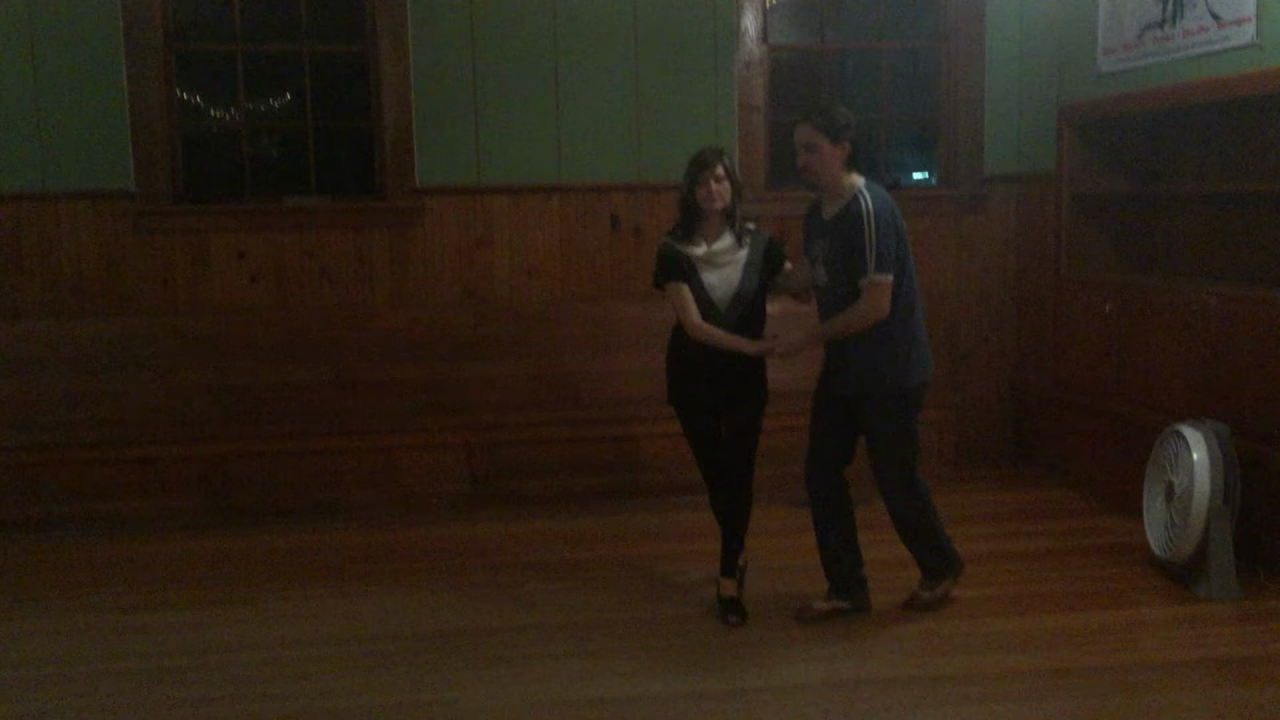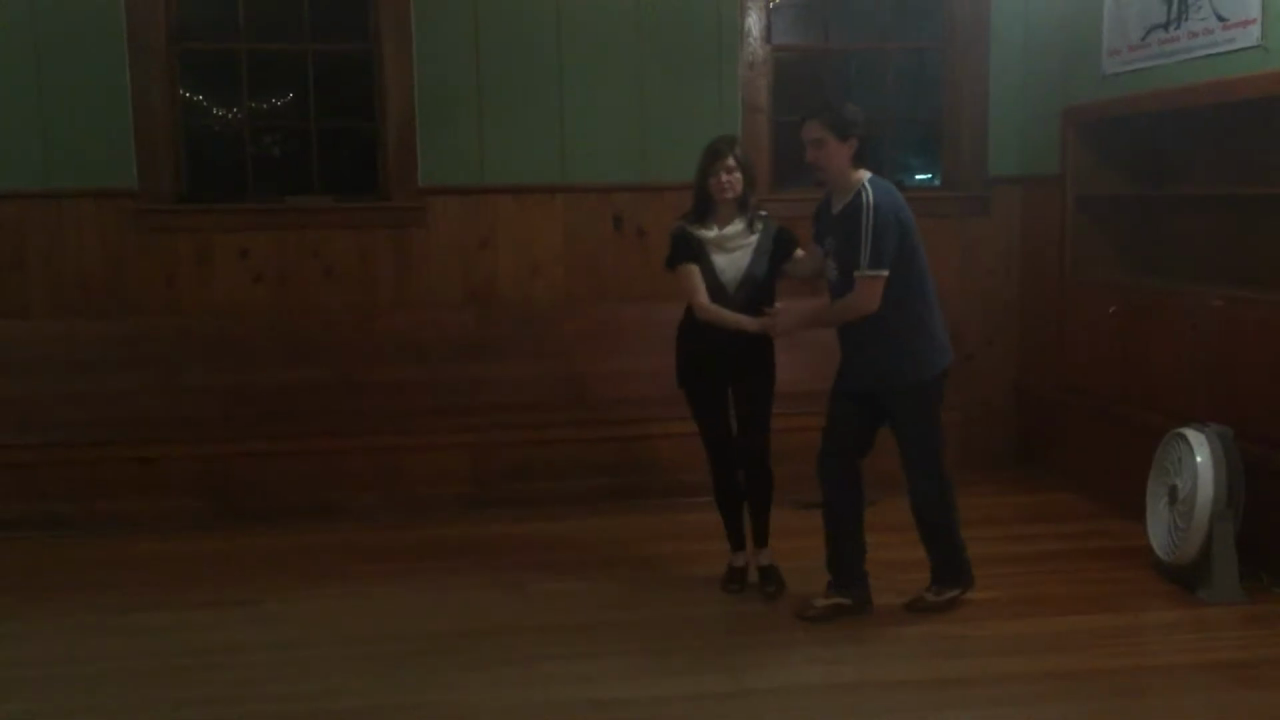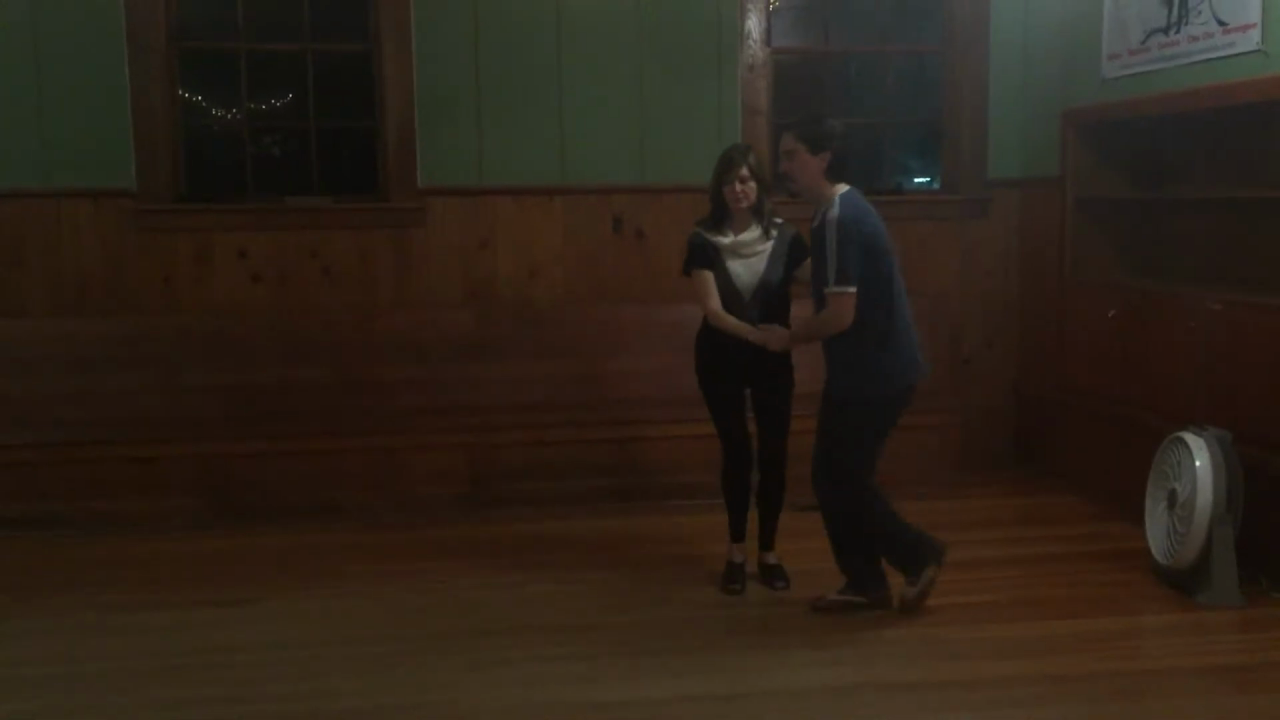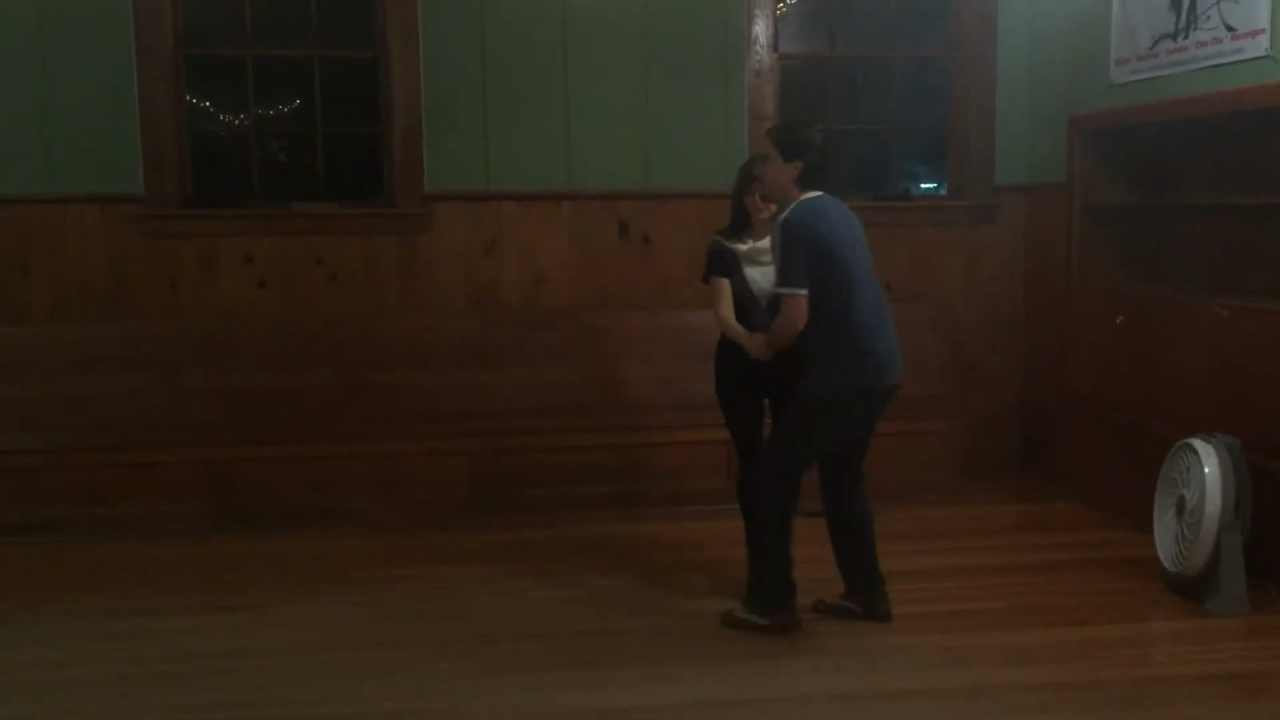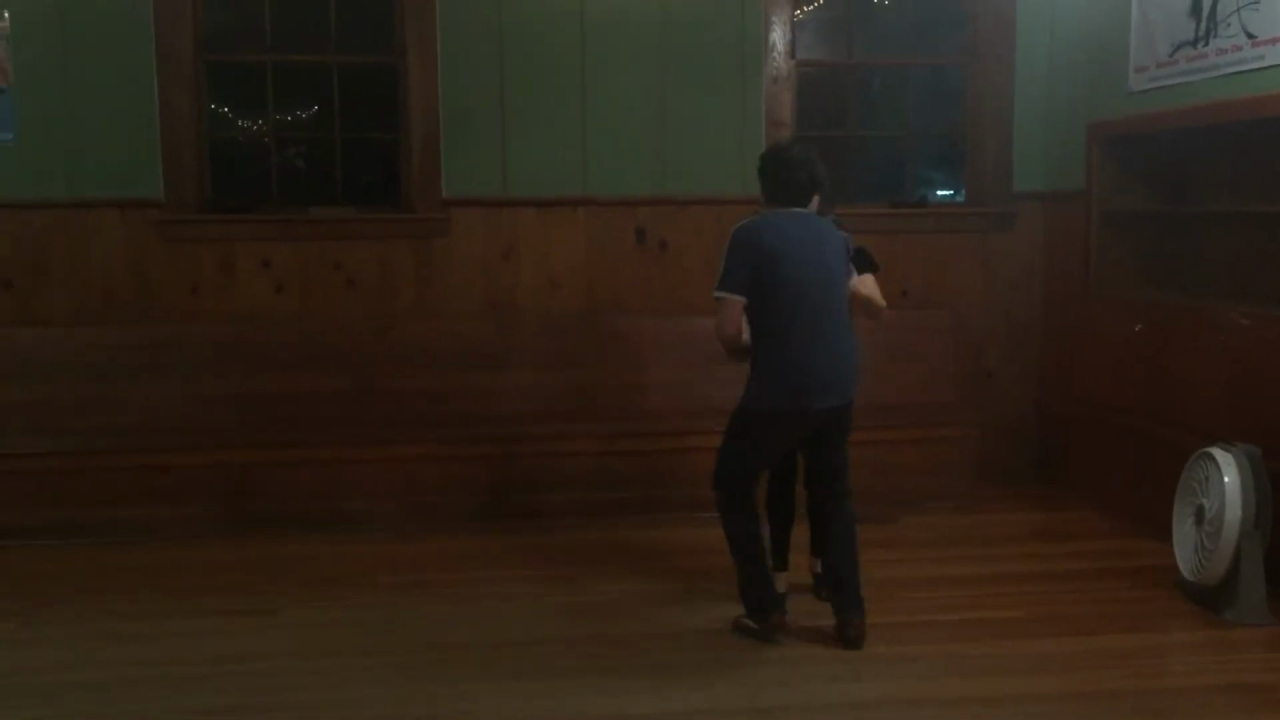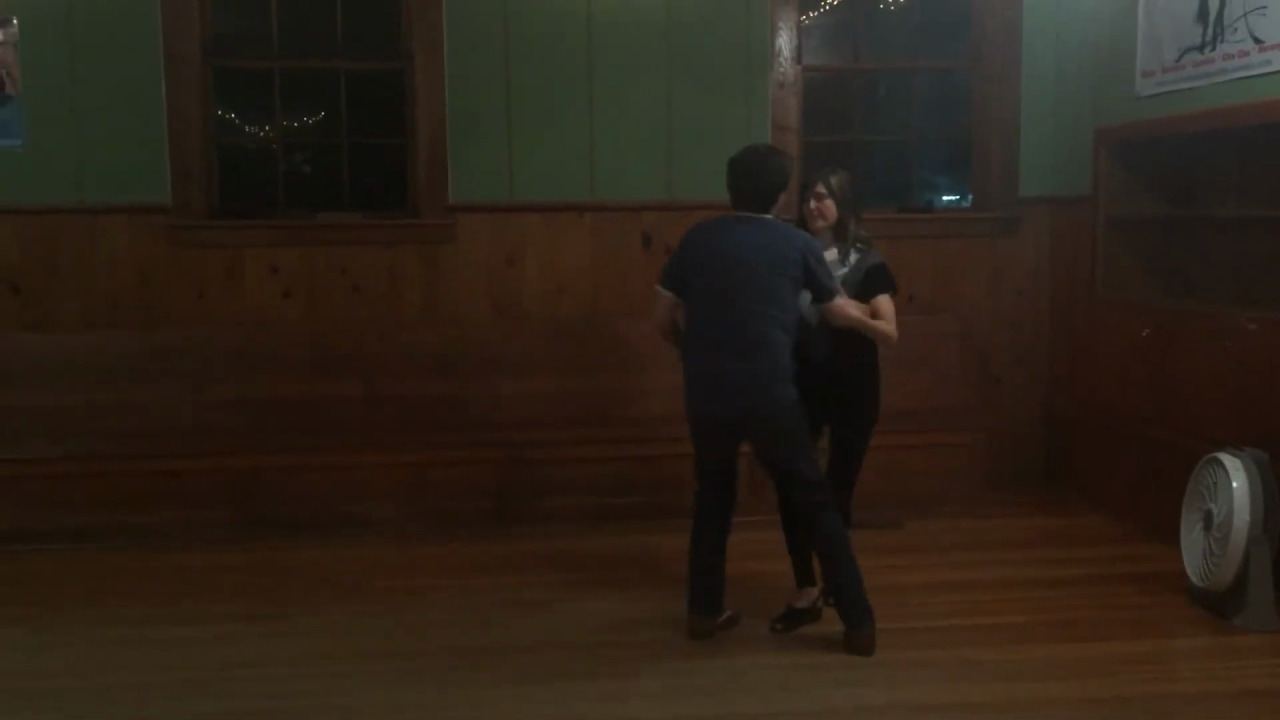
dt=0.3s
person 1, frame 1
left shoulder: (870, 209)
right shoulder: (817, 212)
left elbow: (875, 306)
left wrist: (808, 337)
left hip: (890, 371)
right hip: (843, 369)
left knee: (894, 478)
right knee: (822, 473)
left ankle: (942, 568)
right ankle: (847, 587)
person 1, frame 2
left shoulder: (875, 203)
right shoulder: (830, 207)
left elbow: (865, 299)
left wrist: (801, 318)
left hip: (910, 363)
right hip: (862, 363)
left knee: (923, 473)
right knee: (835, 463)
left ankle: (953, 576)
right ankle: (848, 585)
person 1, frame 3
left shoulder: (838, 219)
right shoulder: (838, 211)
left elbow: (840, 315)
left wrist: (789, 336)
left hip: (876, 372)
right hip: (868, 367)
left knee: (843, 482)
right knee: (835, 477)
left ankle: (920, 554)
right ankle: (865, 583)
person 1, frame 4
left shoulder: (793, 223)
right shoulder: (836, 211)
left elbow: (796, 318)
left wrist: (765, 344)
left hip: (841, 376)
right hip: (877, 369)
left knee: (774, 477)
right knee: (842, 476)
left ankle: (770, 605)
right ankle: (867, 592)
person 1, frame 5
left shoulder: (750, 236)
right shoulder: (831, 235)
left elbow: (730, 326)
left wrist: (746, 354)
left hip: (776, 390)
right hip: (836, 389)
left knee: (733, 485)
right knee: (832, 496)
left ankle: (764, 608)
right ankle: (850, 615)
person 1, frame 6
left shoulder: (698, 239)
right shoulder: (799, 243)
left elbow: (664, 320)
right elbow: (841, 314)
right wrist: (869, 313)
left hip: (707, 396)
right hip: (771, 396)
left knee: (714, 498)
right knee: (817, 504)
left ankle: (705, 611)
right ankle: (859, 622)
person 2, frame 1
left shoulder: (759, 244)
right shoulder: (675, 251)
right elbow: (693, 324)
right wrist: (751, 345)
left hip: (745, 375)
right hip: (693, 375)
left knee: (738, 470)
right knee: (714, 469)
left ankle: (728, 579)
right ankle: (737, 552)
person 2, frame 2
left shoulder: (769, 232)
right shoulder: (687, 236)
left elbow: (812, 270)
right elbow: (701, 305)
right wrist: (753, 322)
left hip: (753, 356)
right hip: (702, 357)
left knee: (755, 451)
right knee: (721, 455)
left ankle: (762, 552)
right ankle: (737, 552)
person 2, frame 3
left shoulder: (784, 238)
right shoulder: (704, 242)
right elbow: (712, 310)
right wrist: (756, 334)
left hip: (773, 360)
right hip: (720, 359)
left knee: (774, 452)
right knee: (736, 450)
left ankle: (768, 551)
right ankle: (736, 549)
person 2, frame 4
right shoulder: (724, 249)
right elbow: (723, 316)
right wrist: (752, 341)
left hip: (790, 365)
right hip: (739, 366)
right knee: (751, 459)
right ankle: (758, 558)
person 2, frame 5
left shoulder: (847, 251)
left elbow: (876, 306)
left wrist: (850, 289)
right wrist: (751, 339)
right knee: (781, 470)
left ankle: (819, 560)
right ankle: (780, 575)
person 2, frame 6
left shoulder: (868, 265)
left elbow: (889, 333)
left hip: (852, 391)
right hip: (801, 385)
left knee: (838, 490)
right ankle: (806, 593)
